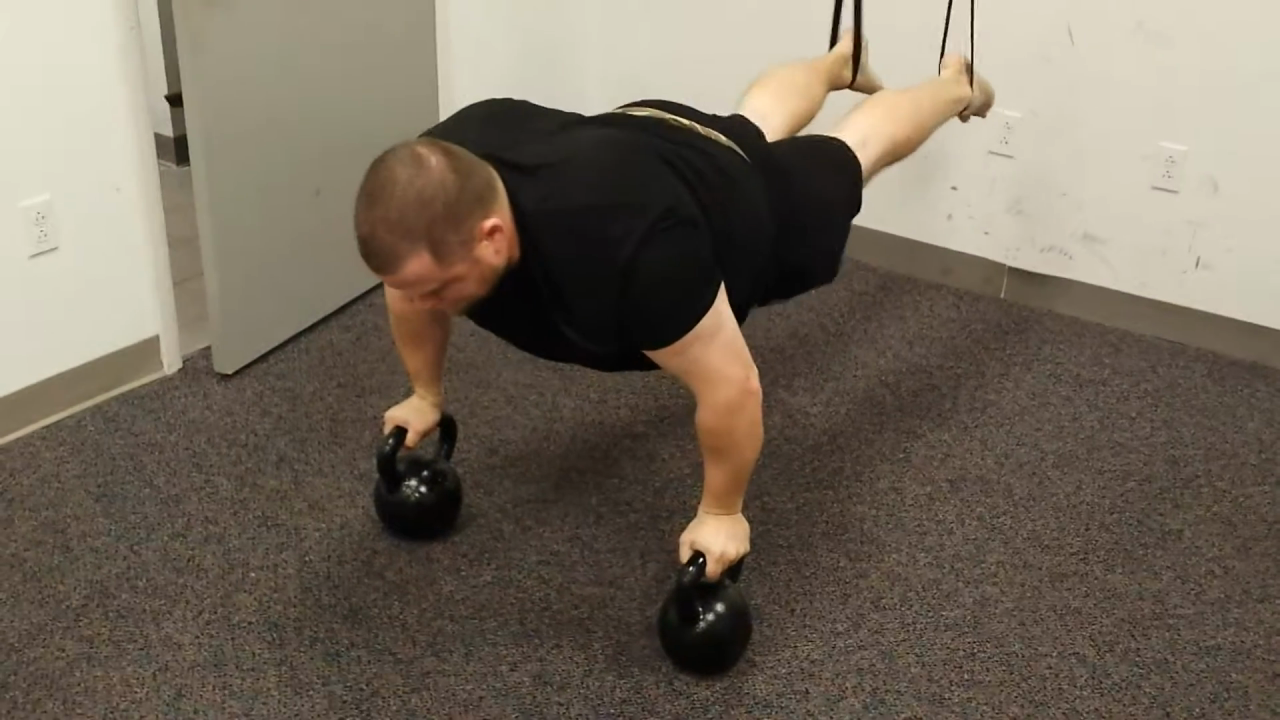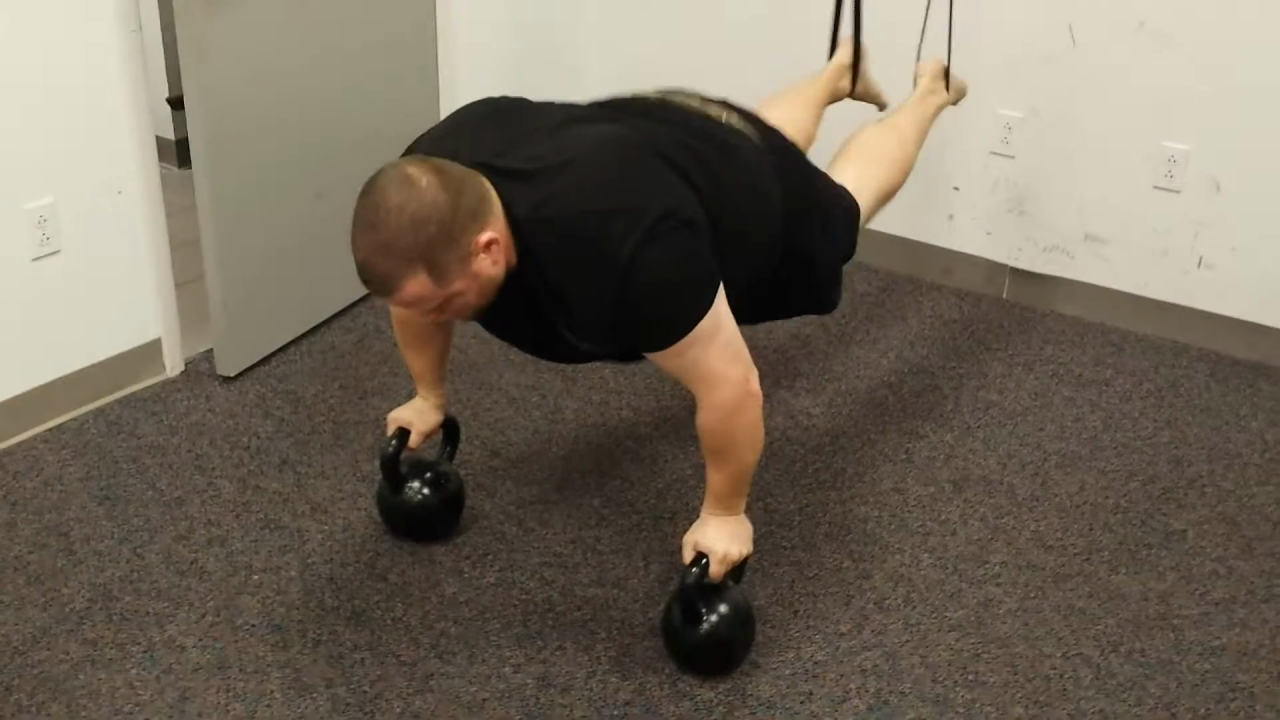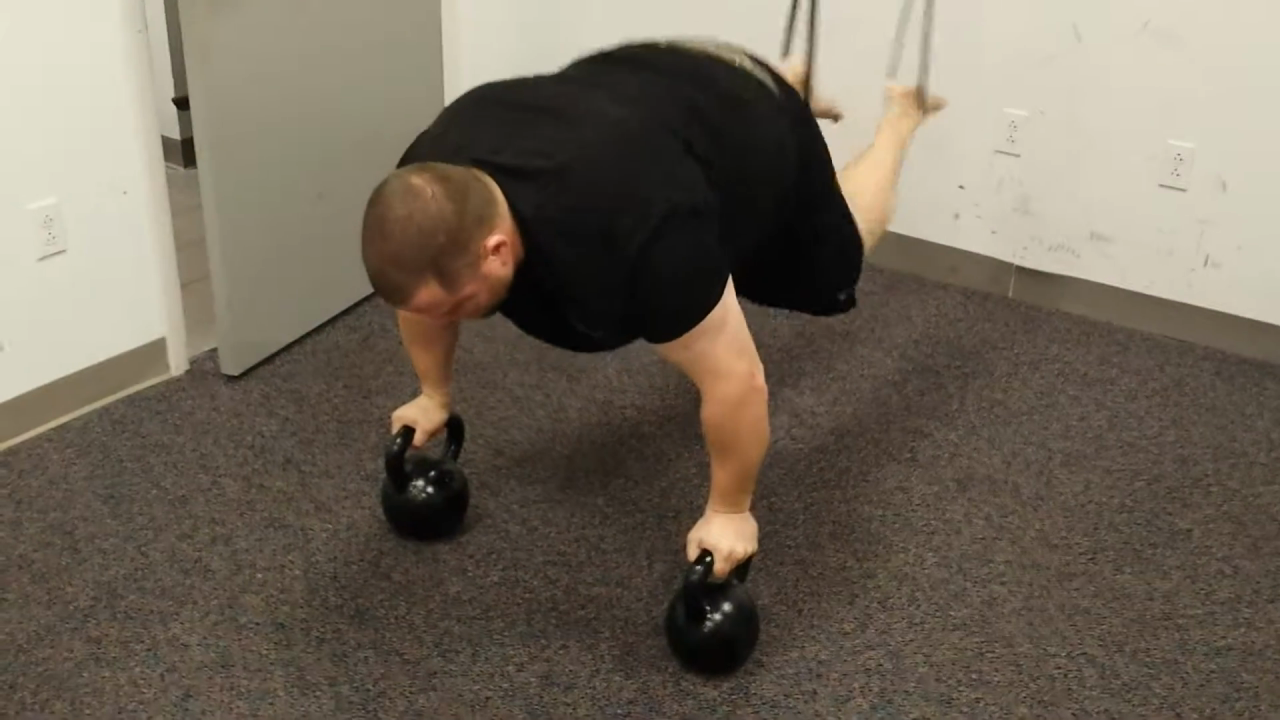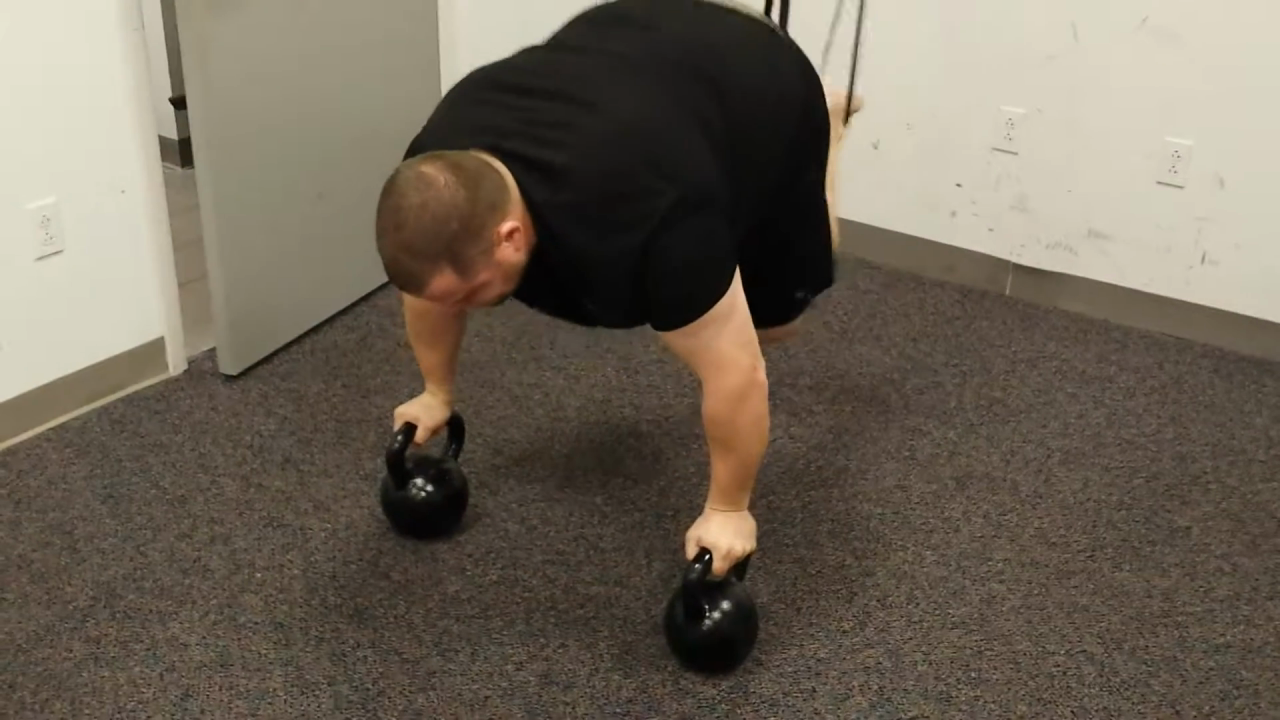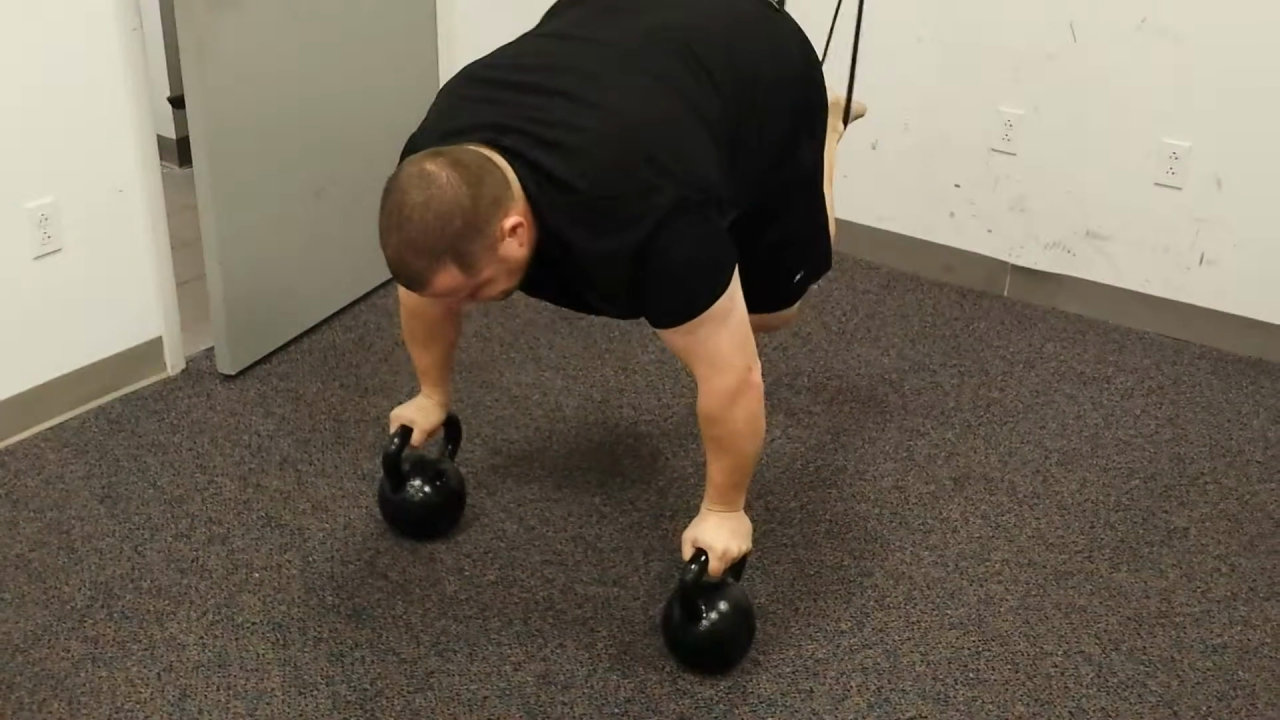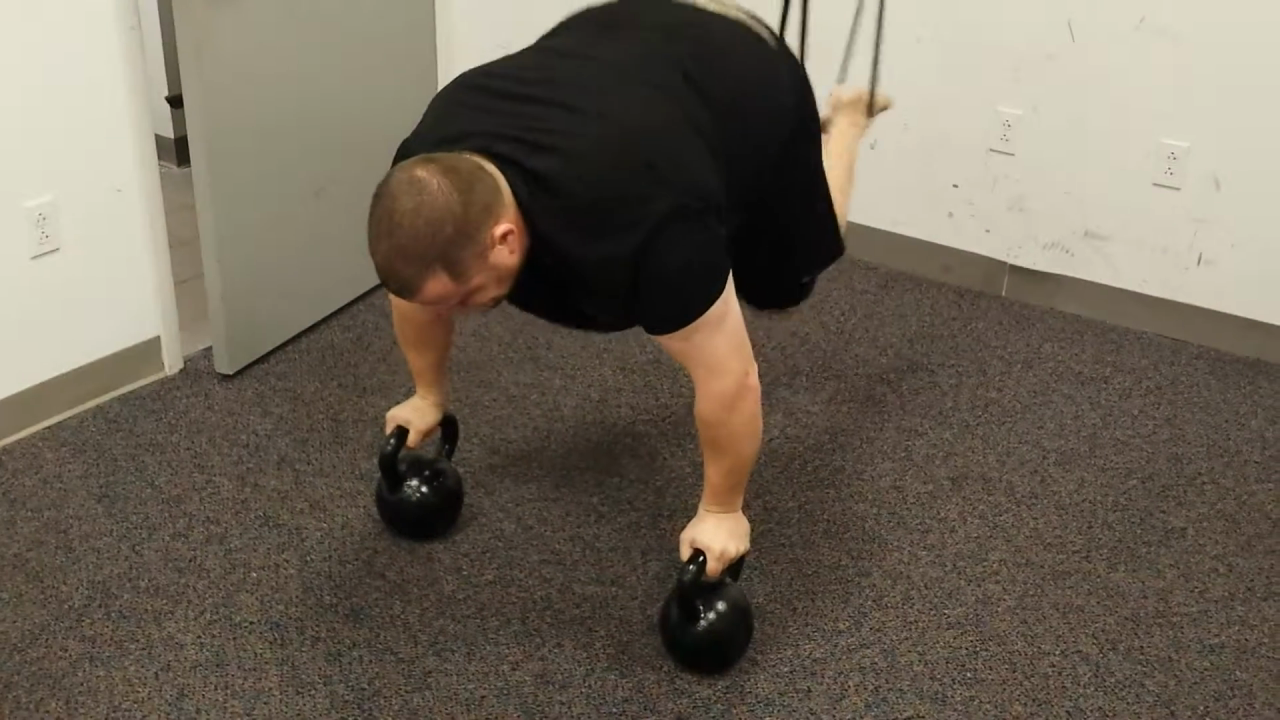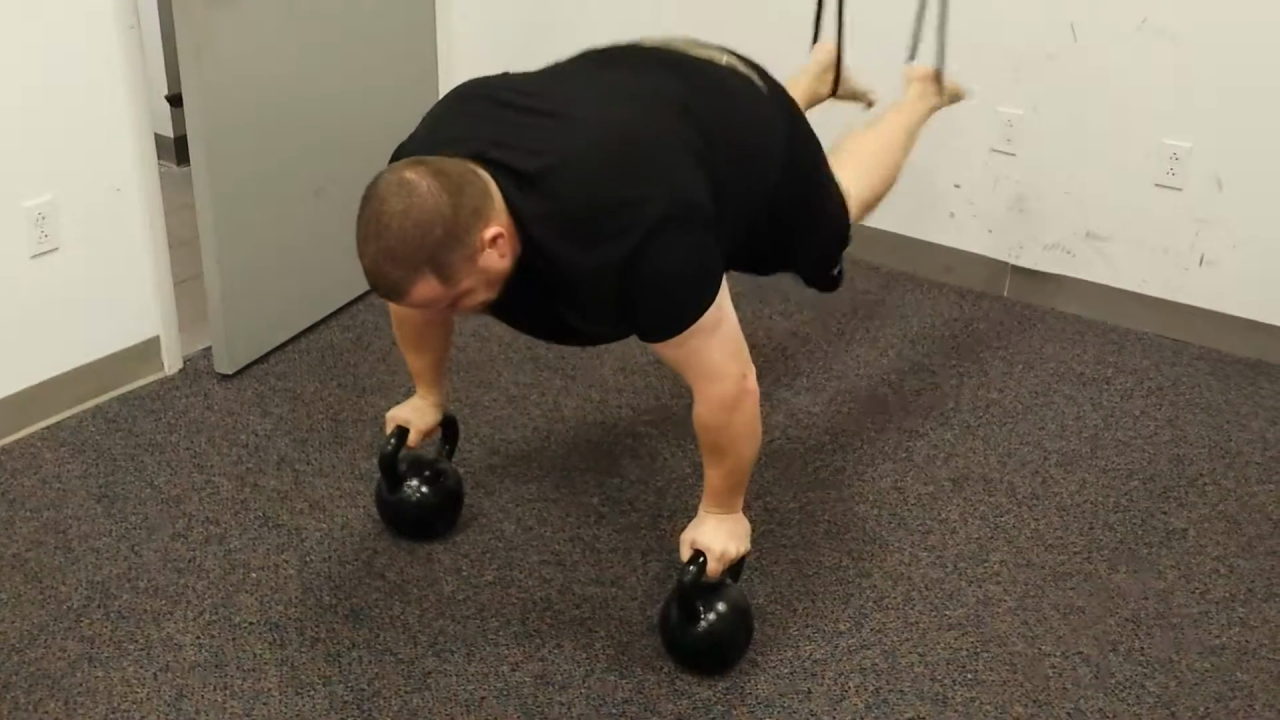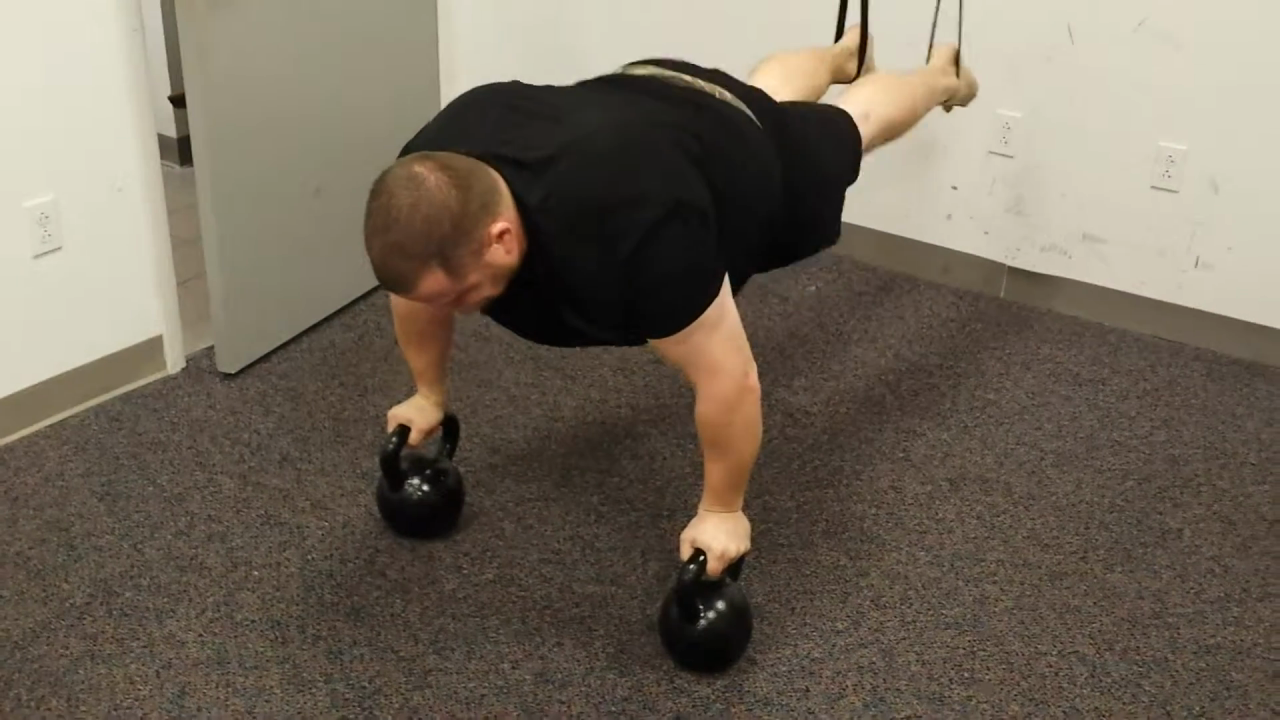
dt=0.2s
person 1, frame 1
left shoulder: (623, 250)
right shoulder: (436, 191)
left elbow: (730, 387)
right elbow: (413, 293)
left wrist: (721, 514)
right wrist: (425, 395)
left hip: (745, 200)
right hip: (652, 138)
left knee: (853, 147)
right knee: (758, 123)
left ankle: (951, 87)
right ankle: (838, 61)
person 1, frame 2
left shoulder: (620, 250)
right shoulder: (430, 186)
left elbow: (731, 387)
right elbow: (414, 290)
left wrist: (725, 515)
right wrist: (429, 397)
left hip: (759, 200)
left knee: (837, 212)
left ankle: (928, 95)
right ankle: (835, 75)
person 1, frame 3
left shoulder: (629, 241)
right shoulder: (432, 180)
left elbow: (736, 382)
right elbow: (426, 292)
left wrist: (728, 514)
right wrist: (434, 396)
left hip: (757, 130)
left knee: (821, 280)
left ankle: (899, 114)
right ankle: (792, 88)
person 1, frame 4
left shoulder: (635, 222)
right shoulder: (439, 163)
left elbow: (737, 374)
right elbow: (427, 278)
left wrist: (728, 511)
right wrist: (437, 393)
left hip: (762, 84)
left knee: (773, 320)
left ankle: (825, 125)
person 1, frame 5
left shoulder: (636, 218)
right shoulder: (436, 160)
left elbow: (732, 374)
right elbow: (425, 276)
left wrist: (724, 512)
right wrist: (432, 395)
left hip: (761, 62)
left knee: (767, 308)
left ankle: (826, 122)
person 1, frame 6
left shoulder: (627, 225)
right shoulder: (430, 166)
left elbow: (730, 378)
right elbow: (418, 285)
left wrist: (721, 512)
right wrist: (429, 397)
left hip: (742, 79)
left knee: (781, 288)
left ankle: (846, 117)
right ankle: (783, 86)
person 1, frame 7
left shoulder: (622, 235)
right shoulder: (428, 174)
left elbow: (728, 384)
right elbow: (415, 287)
left wrist: (722, 513)
right wrist: (428, 396)
left hip: (735, 127)
left knee: (830, 209)
left ankle: (921, 96)
right ankle: (819, 72)
person 1, frame 8
left shoulder: (627, 232)
right shoulder: (435, 171)
left elbow: (730, 380)
right elbow: (416, 290)
left wrist: (722, 512)
right wrist: (429, 395)
left hip: (746, 158)
right hip: (648, 102)
left knee: (849, 124)
right knee: (766, 96)
left ankle: (939, 78)
right ankle: (845, 54)
